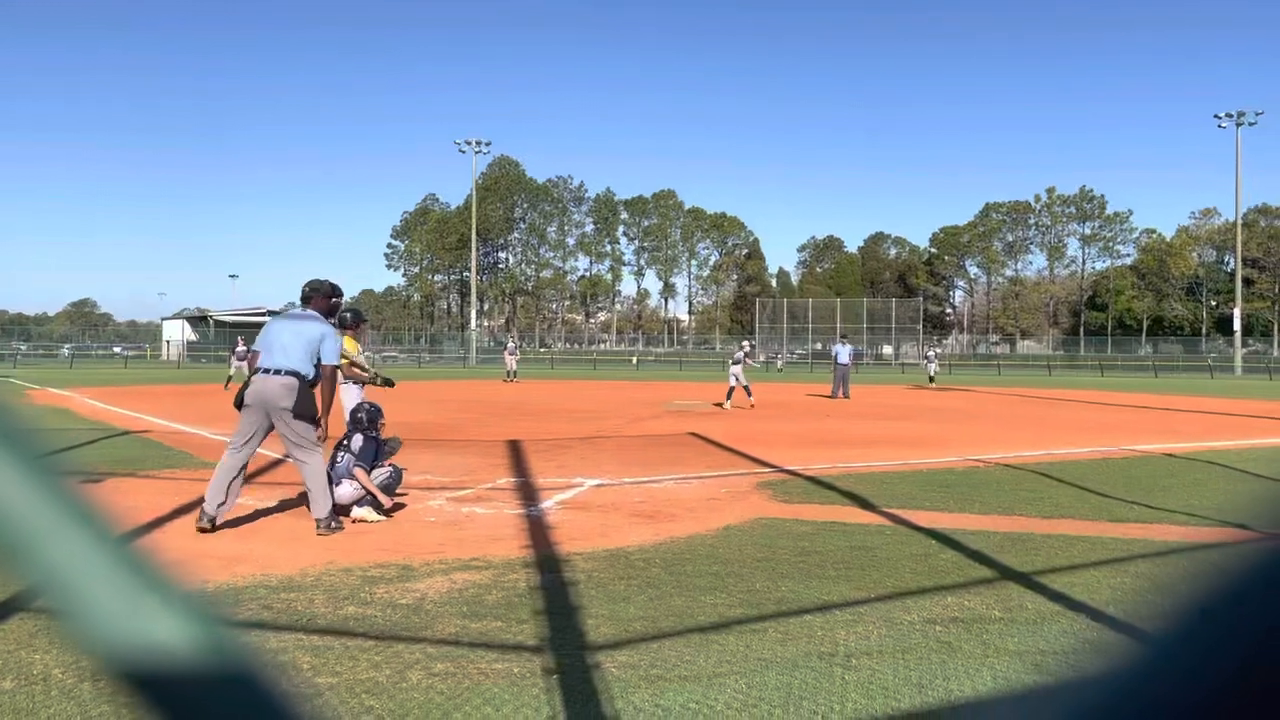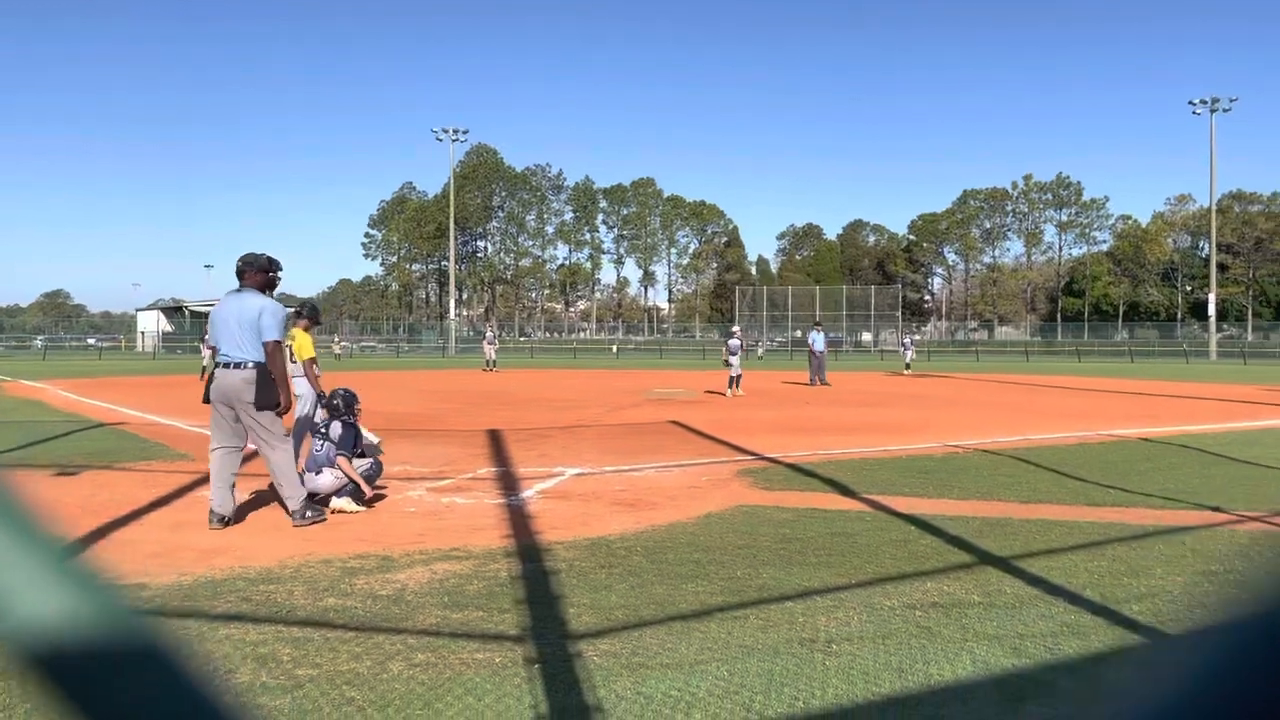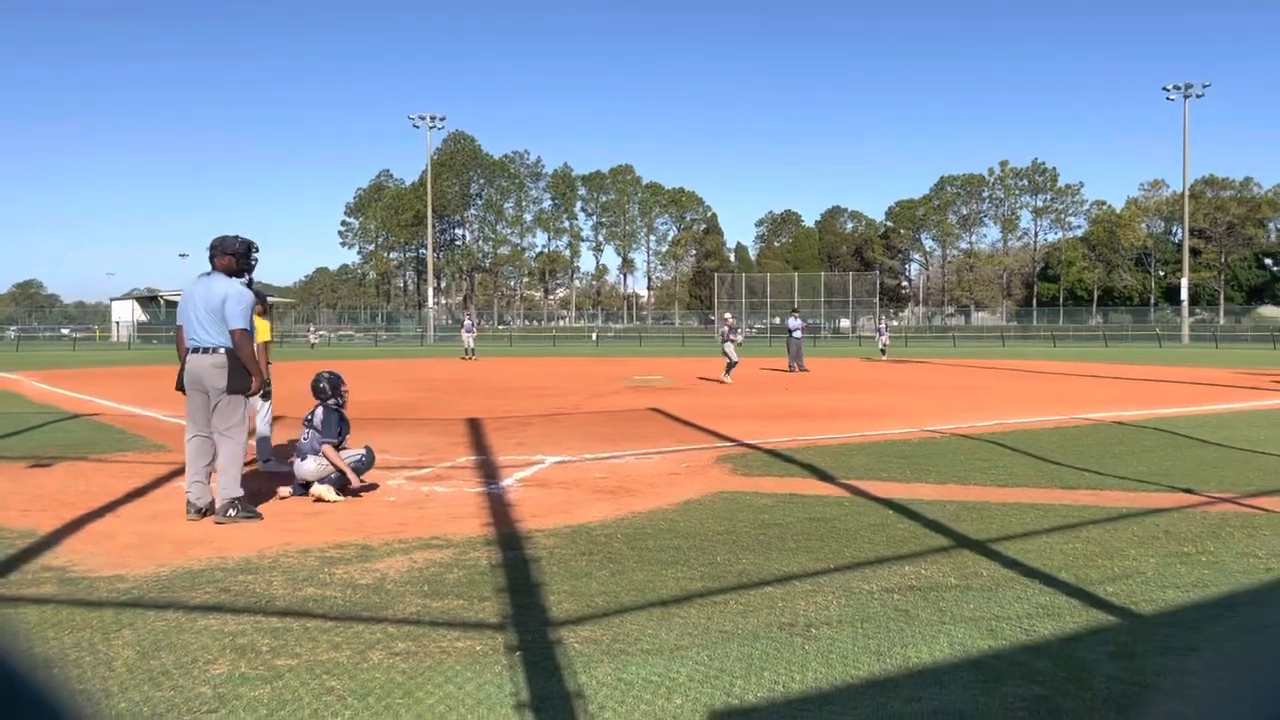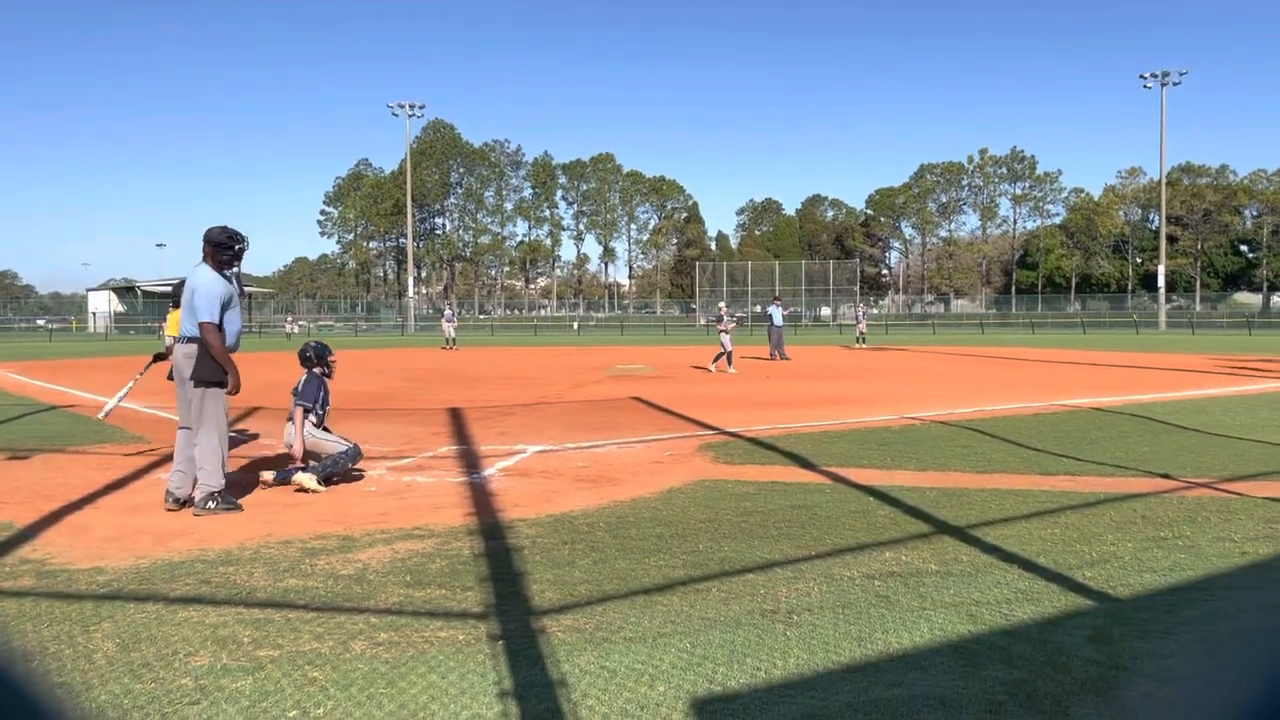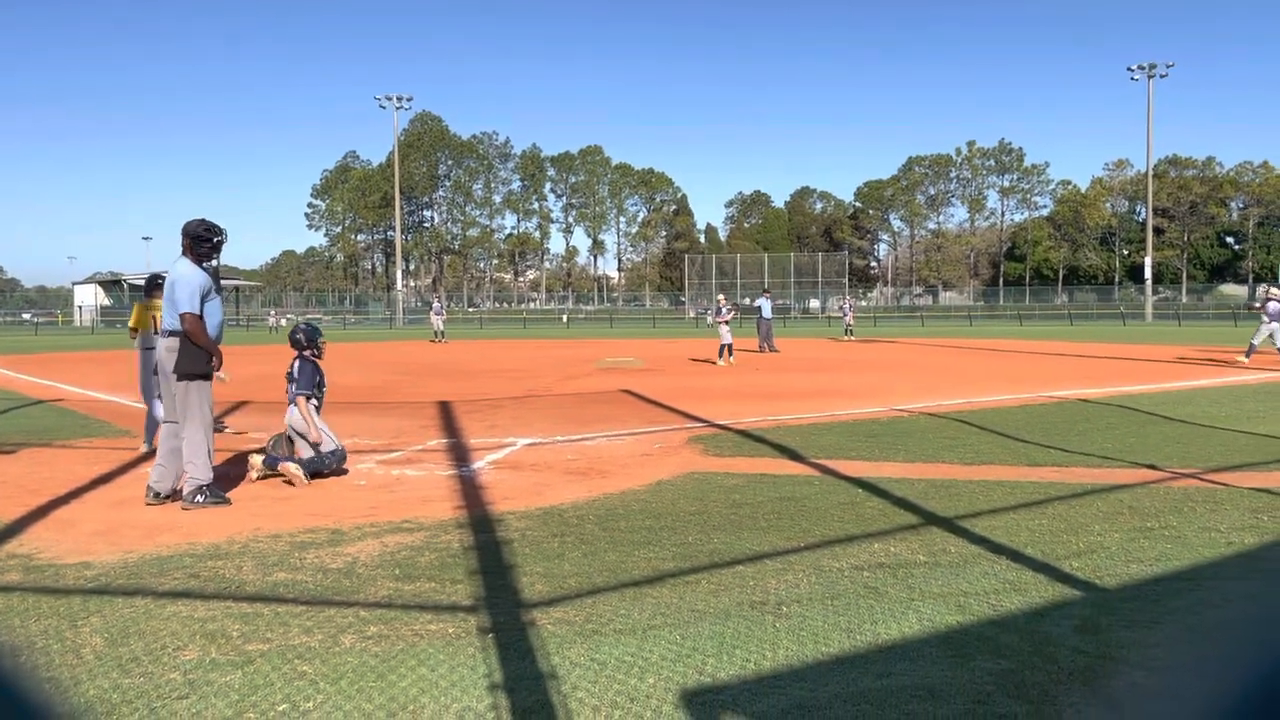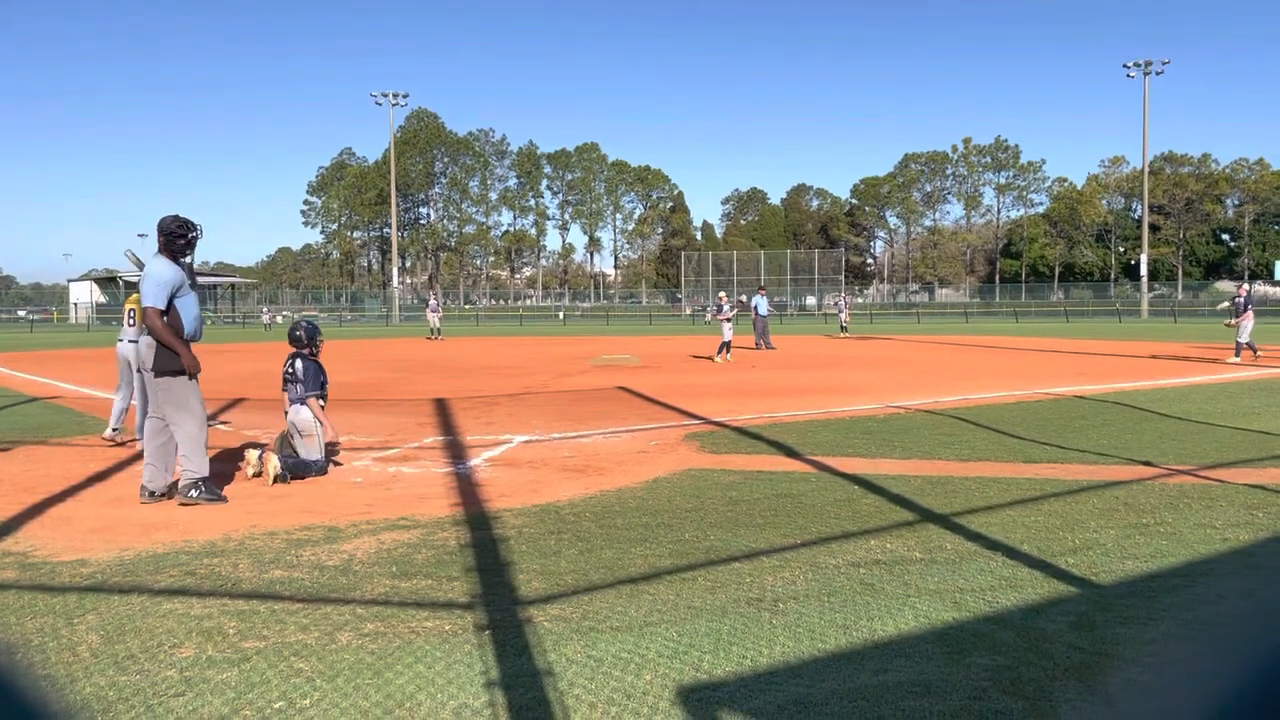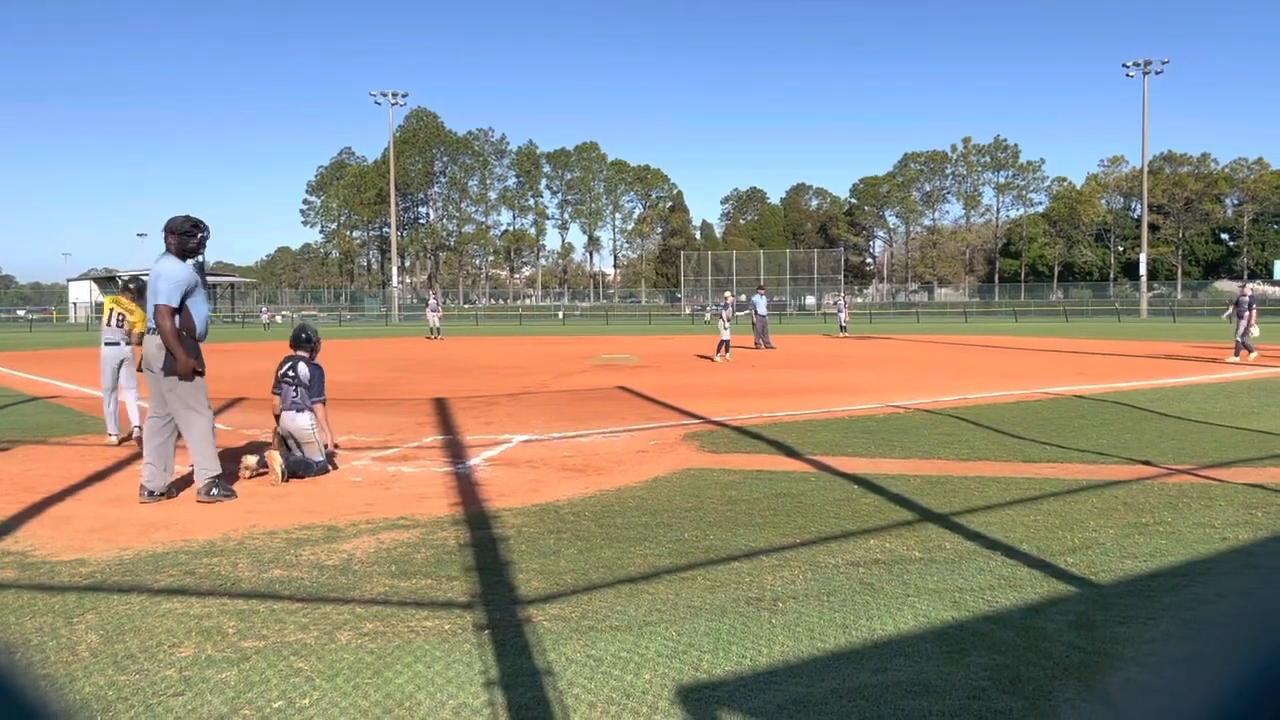
dt=0.5s
person 1, frame 1
left shoulder: (276, 321)
right shoulder: (327, 330)
left elbow: (252, 361)
right elbow: (328, 375)
right wrist: (323, 416)
left hip: (257, 386)
right hip: (290, 390)
left knee: (239, 450)
right knee: (309, 453)
left ankle: (211, 512)
right ankle: (324, 518)
person 1, frame 2
left shoulder: (219, 306)
right shoulder: (268, 306)
left elbow: (214, 350)
right elbow: (273, 351)
right wrist: (284, 391)
left hip: (220, 379)
right hip: (252, 380)
left knee: (223, 447)
right knee: (275, 444)
left ankle: (219, 511)
right ankle: (299, 507)
person 1, frame 3
left shoulder: (191, 288)
right shoulder: (236, 291)
left elbow: (180, 334)
right elbow: (239, 338)
left wrist: (187, 368)
right wrist: (257, 373)
left hip: (193, 364)
right hip: (223, 366)
left knee: (197, 434)
right knee: (231, 435)
left ankle: (196, 501)
right ankle: (228, 503)
person 1, frame 4
left shoulder: (202, 275)
right shoulder: (212, 283)
right elbow: (209, 332)
right wrist: (232, 370)
left hip: (185, 354)
right hip: (202, 358)
left knee: (190, 426)
right knee: (210, 427)
left ankle: (178, 491)
right ankle: (208, 495)
person 1, frame 5
left shoulder: (189, 269)
right shoulder: (190, 274)
right elbow: (190, 323)
right wrist: (215, 351)
left hip: (173, 350)
right hip: (185, 351)
left knee: (174, 420)
right knee: (197, 420)
left ankle: (161, 486)
right ankle: (197, 489)
person 1, frame 6
left shoulder: (175, 267)
right shoulder: (162, 271)
right elbow: (151, 318)
right wrist: (184, 351)
left hip: (163, 350)
right hip: (166, 350)
left knee: (160, 417)
right knee: (189, 415)
left ankle: (154, 485)
right ankle: (193, 483)
person 1, frame 7
left shoulder: (163, 265)
right shoulder: (177, 270)
right elbow: (163, 316)
right wrist: (182, 356)
left hip: (156, 347)
right hip: (175, 347)
left knee: (160, 416)
right knee: (196, 415)
left ankle: (153, 485)
right ankle: (208, 482)
